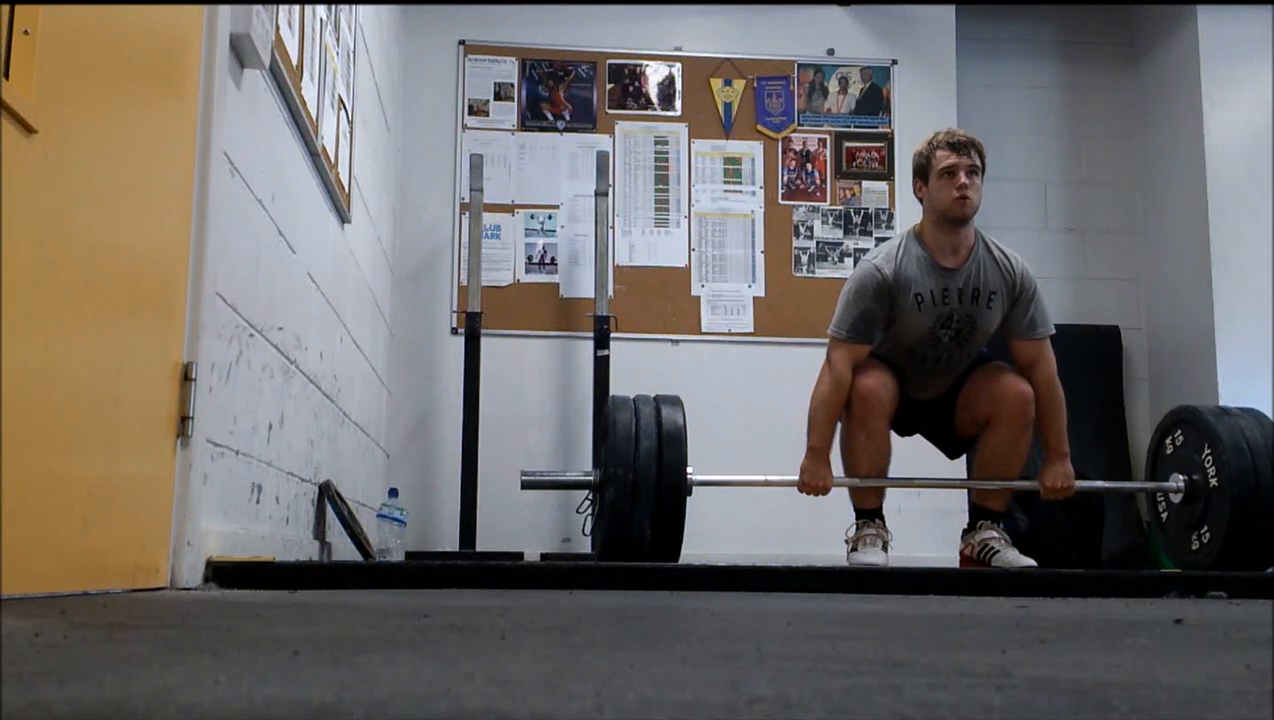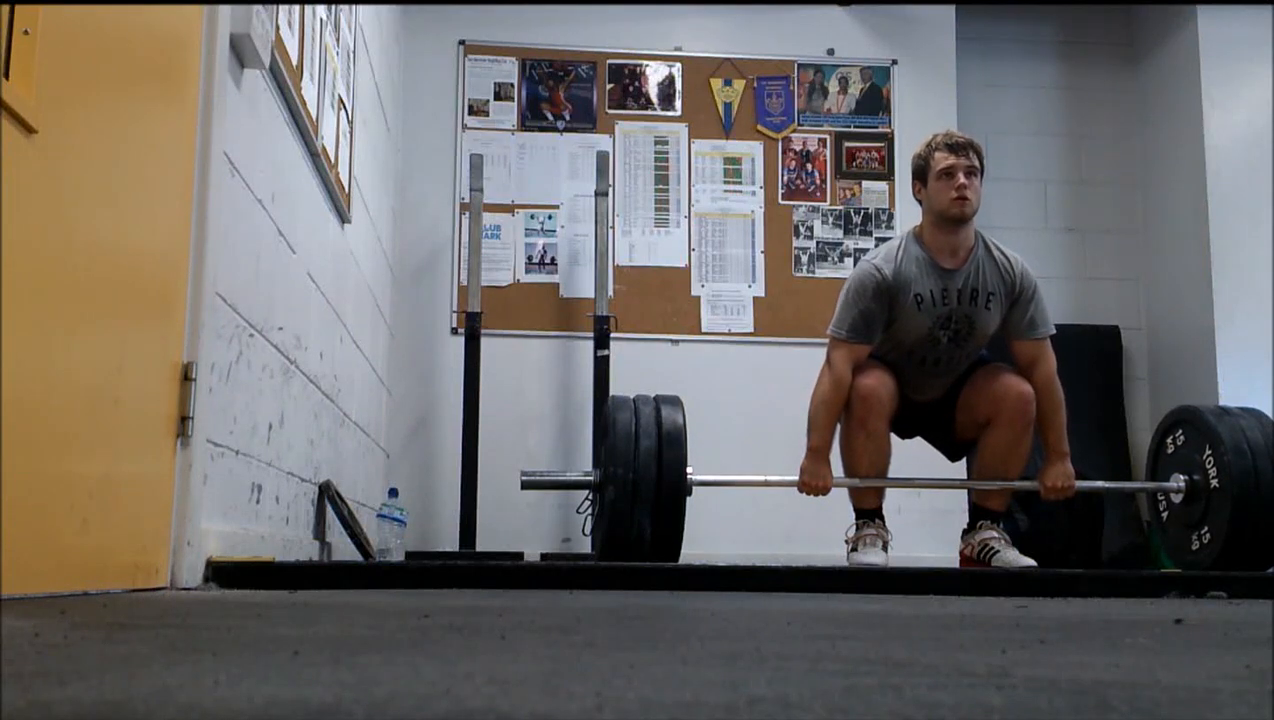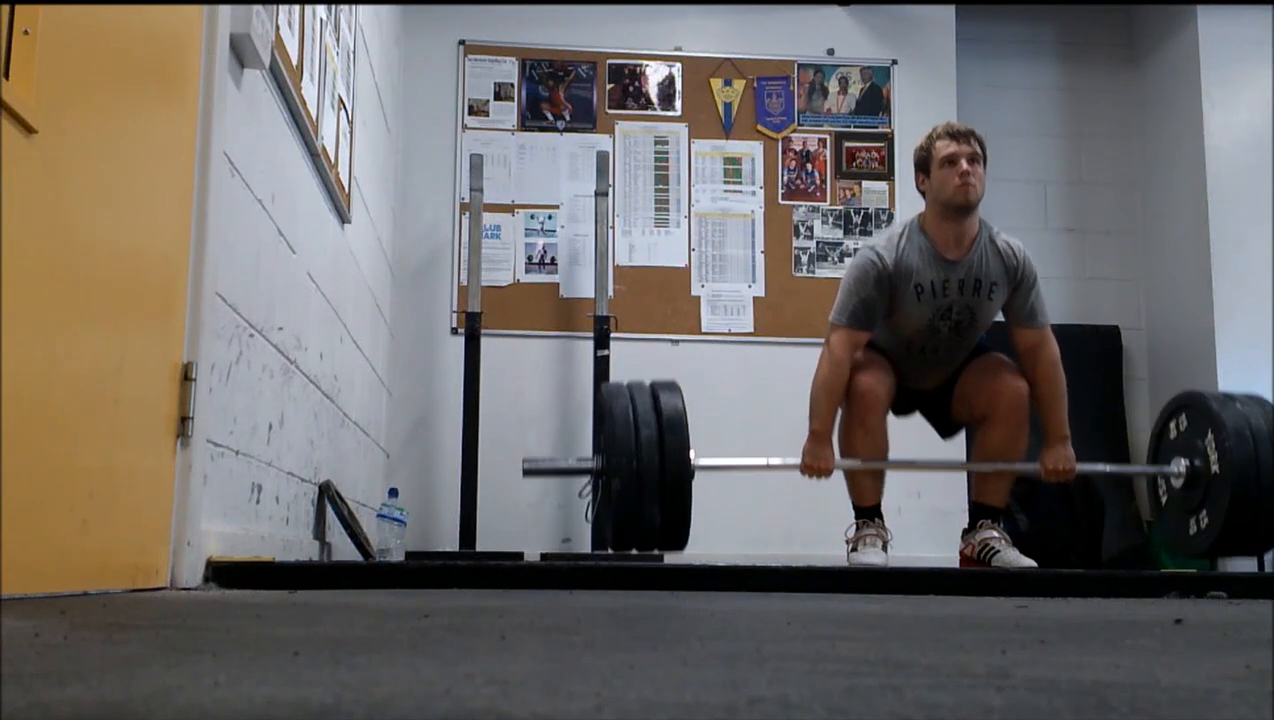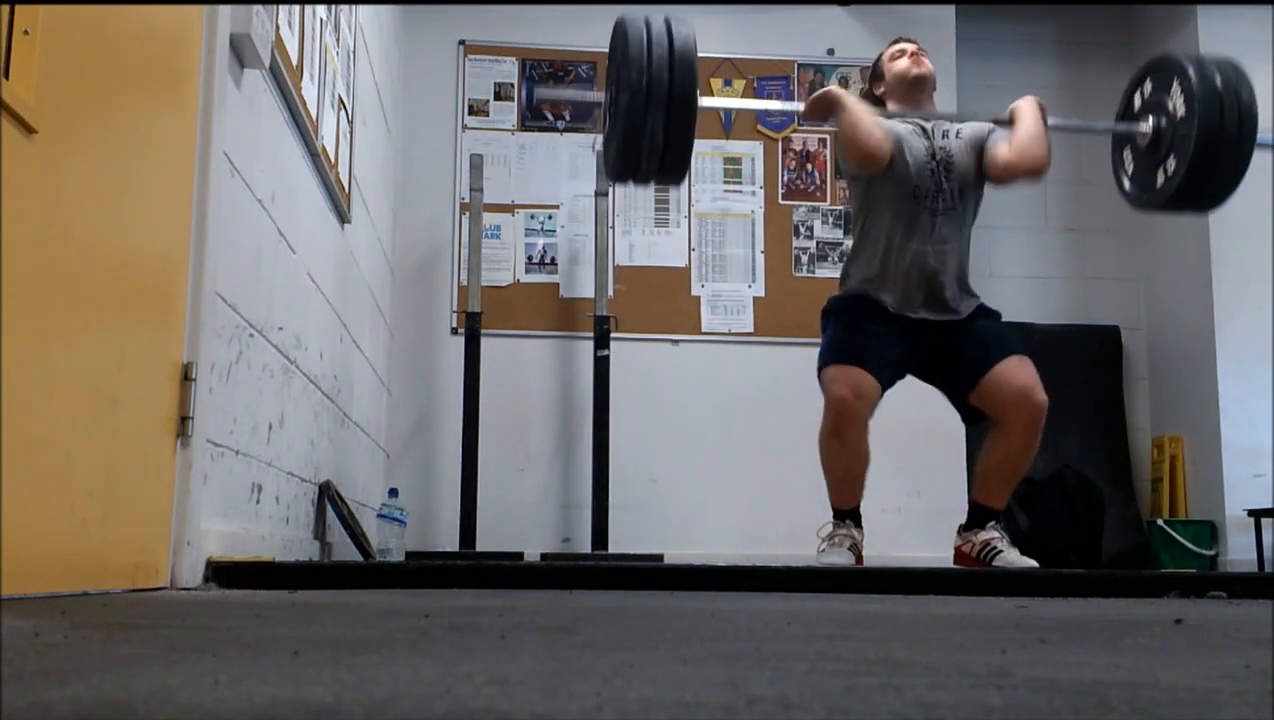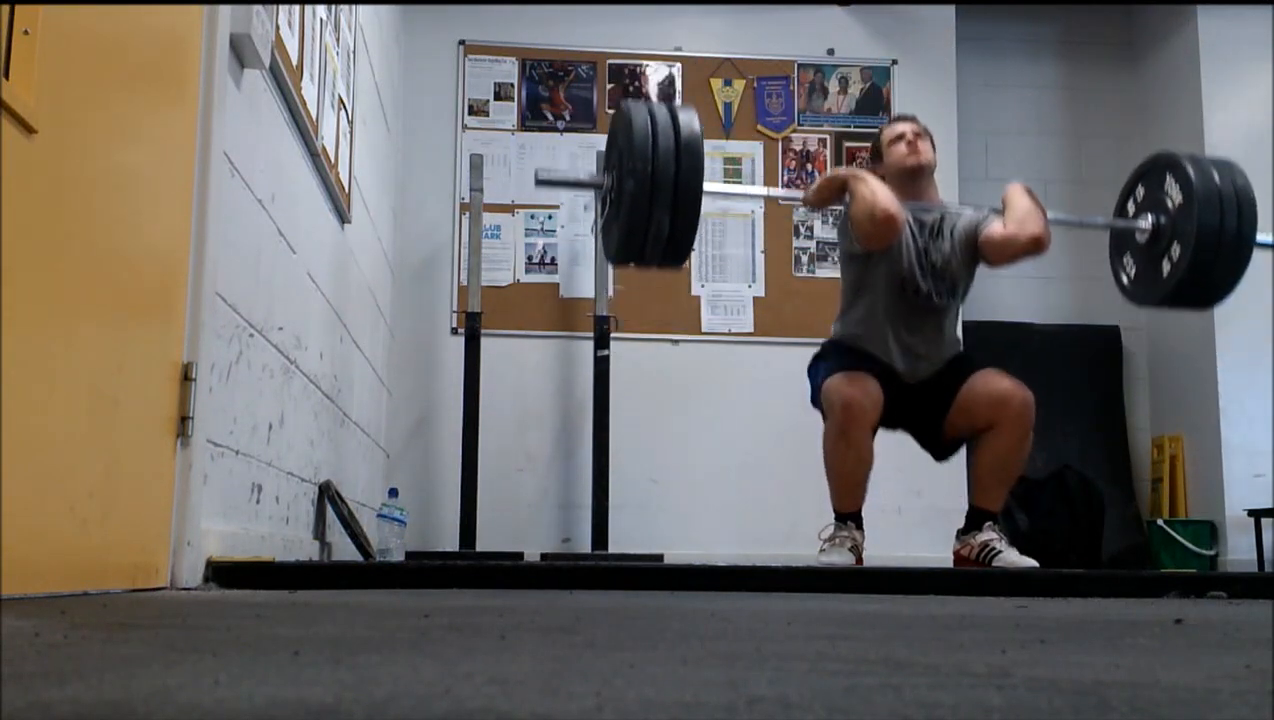
dt=1s
person 1, frame 1
left shoulder: (1009, 272)
right shoulder: (883, 269)
left elbow: (1040, 365)
right elbow: (839, 364)
left wrist: (1058, 458)
right wrist: (816, 456)
left hip: (955, 389)
right hip: (889, 385)
left knee: (1017, 395)
right knee: (867, 389)
left ankle: (983, 532)
right ankle: (869, 529)
person 1, frame 2
left shoulder: (1010, 272)
right shoulder: (882, 270)
left elbow: (1040, 366)
right elbow: (839, 365)
left wrist: (1058, 458)
right wrist: (816, 456)
left hip: (956, 393)
right hip: (889, 389)
left knee: (1017, 396)
right knee: (866, 390)
left ankle: (983, 532)
right ankle: (868, 529)
person 1, frame 3
left shoulder: (1010, 259)
right shoulder: (884, 257)
left elbow: (1040, 348)
right elbow: (840, 348)
left wrist: (1059, 442)
right wrist: (818, 439)
left hip: (953, 371)
right hip: (886, 364)
left knee: (1013, 393)
right knee: (864, 389)
left ankle: (983, 532)
right ankle: (868, 530)
person 1, frame 4
left shoulder: (972, 136)
right shoulder: (877, 133)
left elbow: (1030, 162)
right elbow: (869, 147)
left wrist: (1028, 110)
right wrist: (839, 99)
left hip: (955, 311)
right hip: (876, 303)
left knee: (1027, 401)
right knee: (846, 399)
left ankle: (979, 532)
right ankle: (845, 531)
person 1, frame 5
left shoulder: (965, 227)
right shoulder: (867, 215)
left elbow: (1030, 238)
right elbow: (886, 218)
left wrist: (1016, 193)
right wrist: (850, 178)
left hip: (935, 371)
right hip: (861, 362)
left knee: (1014, 403)
right knee: (852, 402)
left ankle: (978, 534)
right ankle: (846, 532)
